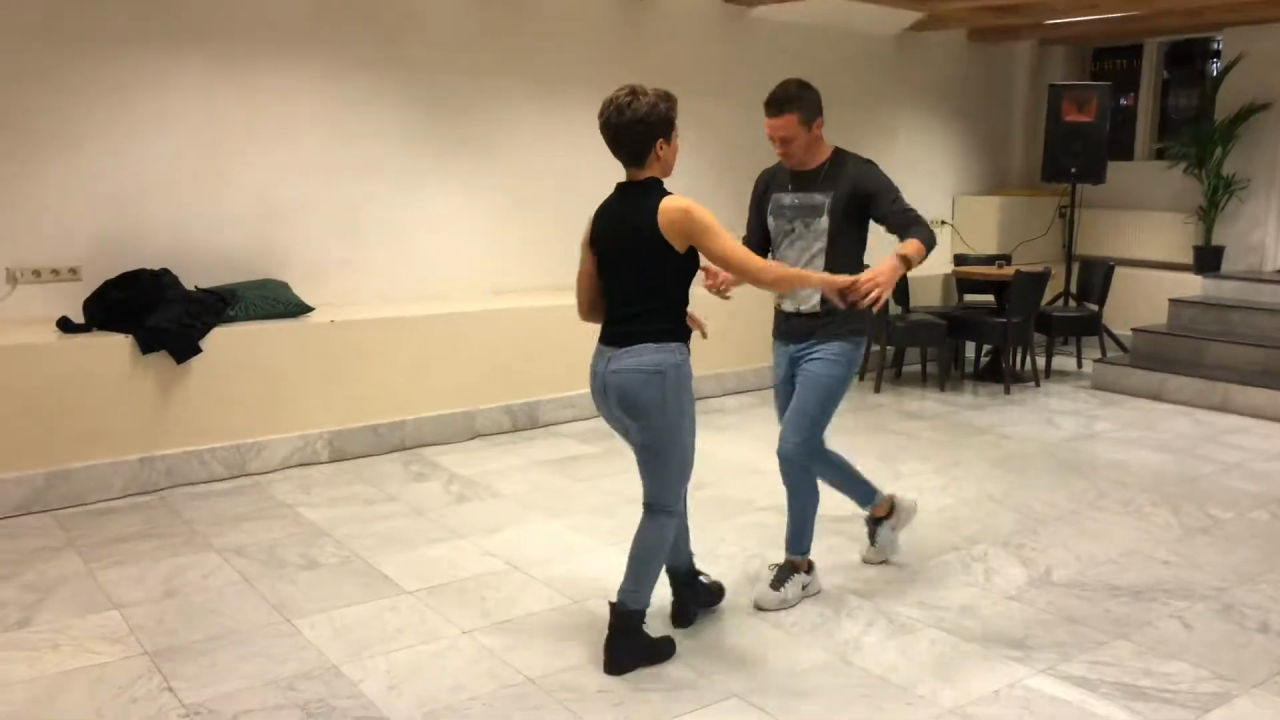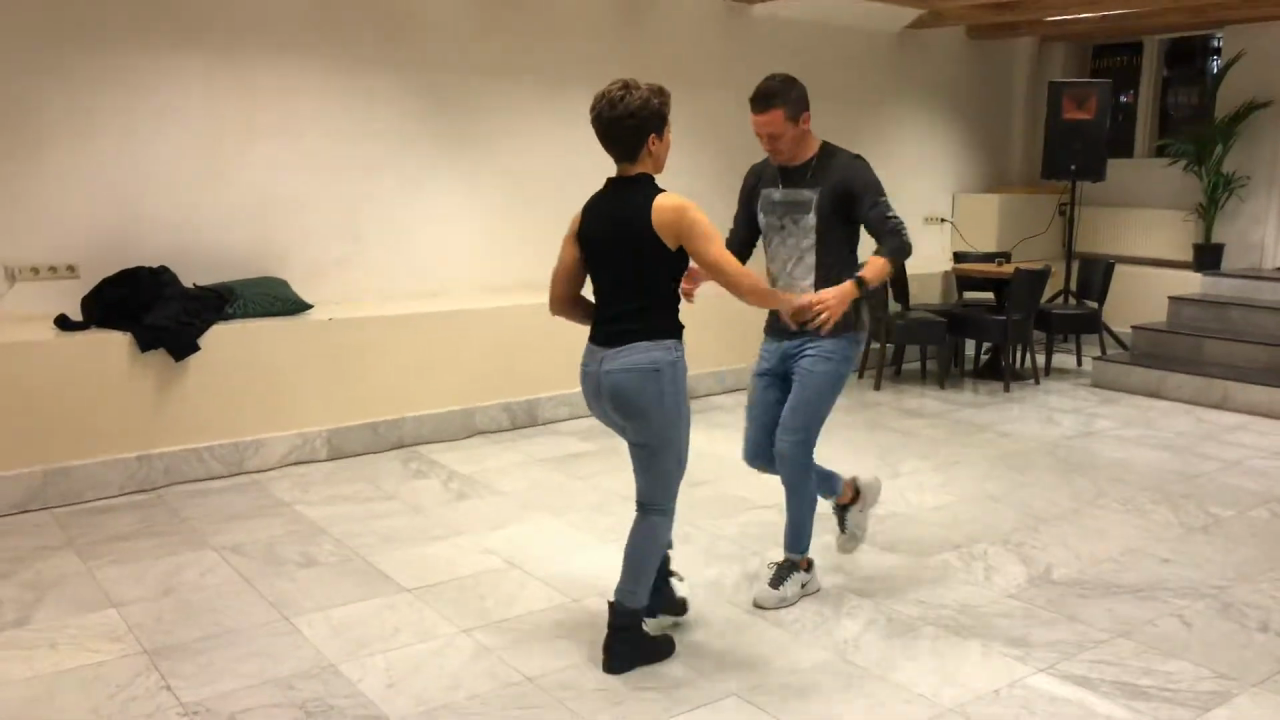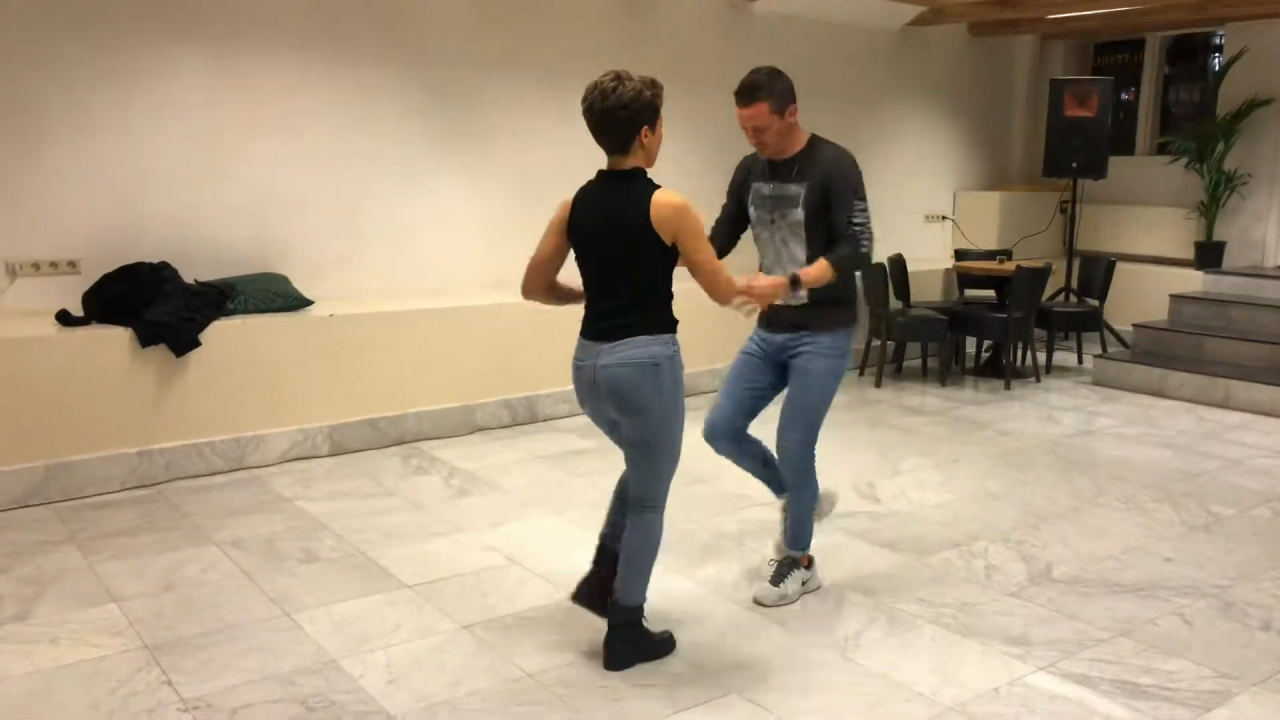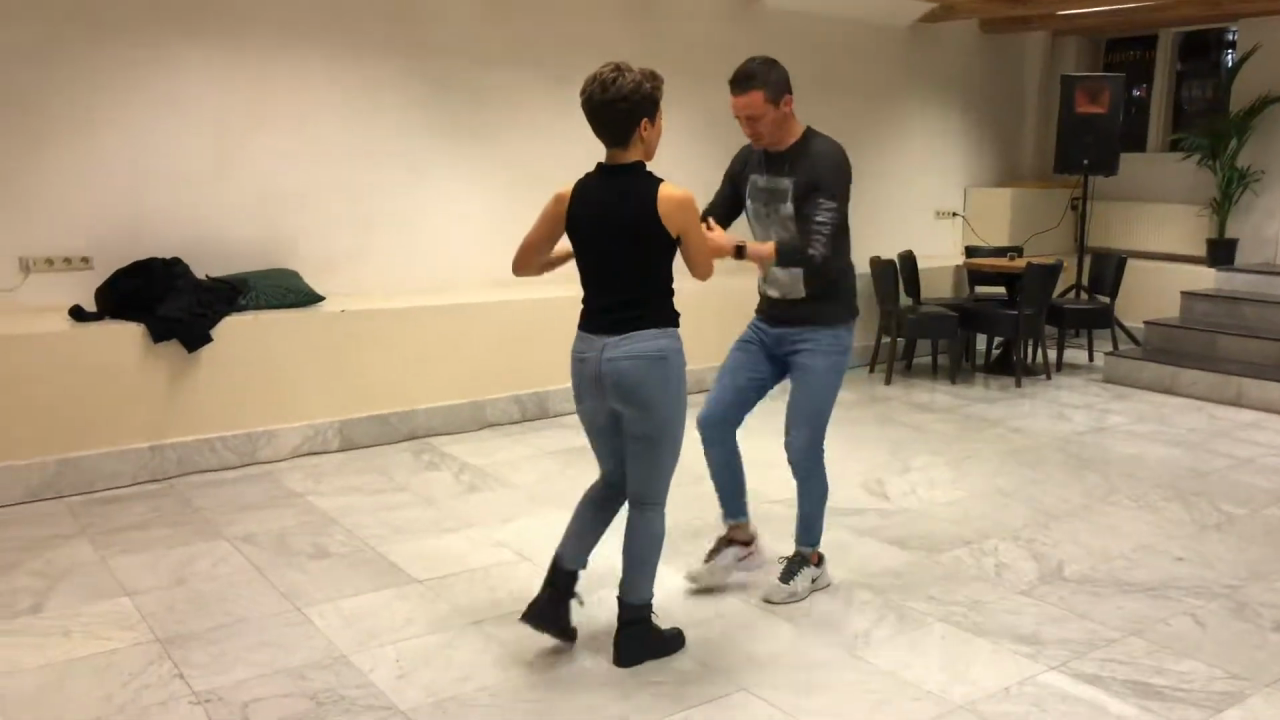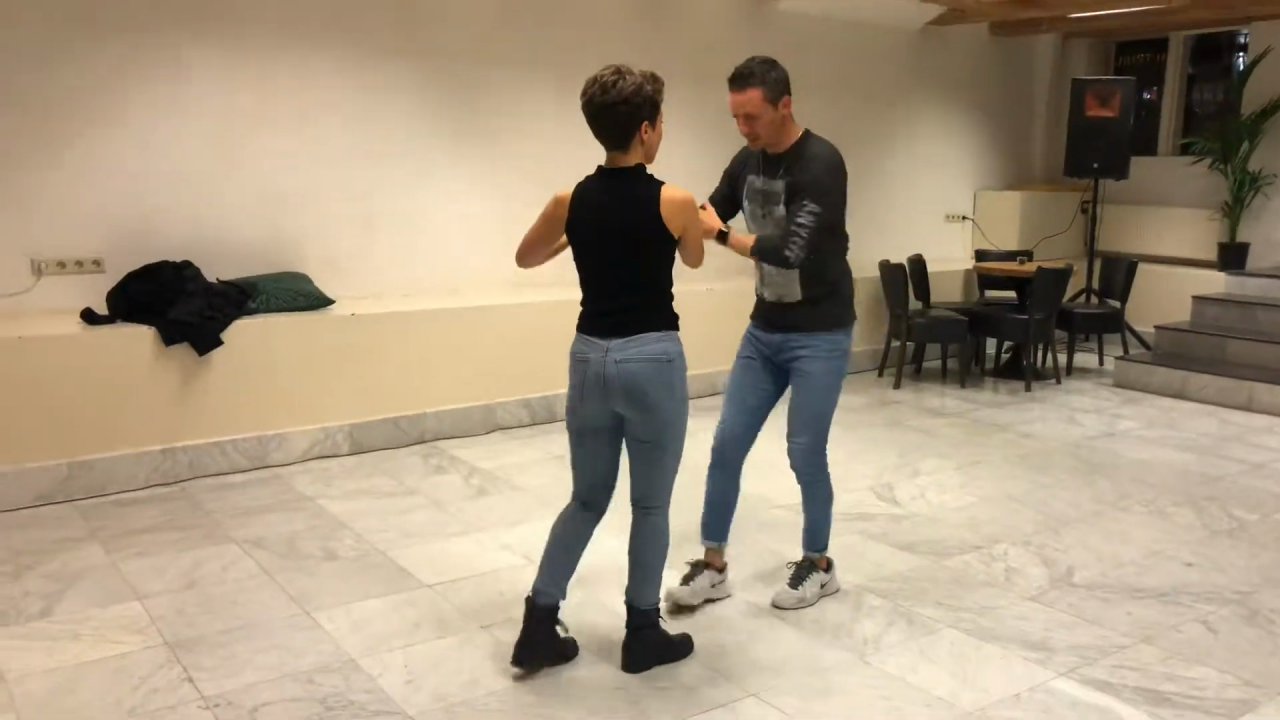
dt=0.1s
person 1, frame 1
left shoulder: (601, 217)
right shoulder: (676, 212)
right elbow: (760, 273)
right wrist: (826, 280)
left hip: (606, 368)
right hip: (655, 370)
left knee: (662, 486)
right knee: (663, 504)
left ankle: (688, 588)
right ankle: (625, 632)
person 1, frame 2
left shoulder: (589, 213)
right shoulder: (668, 209)
left elbow: (561, 302)
right elbow: (742, 285)
right wrist: (789, 303)
left hip: (597, 366)
right hip: (651, 367)
left knee: (658, 470)
right knee: (658, 501)
left ankle: (653, 580)
right ankle: (624, 635)
person 1, frame 3
left shoulder: (576, 204)
right shoulder: (669, 206)
left elbow: (534, 285)
right elbow: (721, 290)
right wrist: (748, 290)
left hip: (591, 361)
right hip: (647, 364)
left knee: (642, 467)
right knee: (649, 500)
left ankle: (602, 577)
right ankle: (627, 631)
person 1, frame 4
left shoulder: (572, 198)
right shoulder: (672, 199)
left elbow: (523, 264)
right elbow: (702, 270)
right wrist: (703, 239)
left hip: (591, 354)
right hip: (651, 357)
left knee: (614, 480)
right knee: (648, 498)
left ankle: (555, 595)
right ankle: (636, 628)
person 1, frame 5
left shoulder: (570, 201)
right shoulder: (674, 201)
left elbow: (527, 256)
right elbow: (695, 258)
left hip: (589, 357)
right hip: (652, 360)
left knee: (589, 498)
right knee: (651, 504)
left ankle: (538, 628)
right ankle: (643, 634)
person 2, frame 1
left shoulder: (856, 176)
right shoulder: (769, 183)
left elbow: (920, 232)
right elbow: (754, 253)
left wrist: (895, 264)
right wrist: (726, 275)
left hip: (835, 340)
right hip: (787, 339)
left knee: (792, 450)
right knee: (806, 447)
left ankle: (798, 566)
right ankle: (884, 508)
person 2, frame 2
left shoulder: (848, 172)
right shoulder: (758, 178)
left elbow: (896, 241)
right elbow: (738, 248)
left wrist: (852, 288)
right wrist: (701, 274)
left hip: (828, 339)
right hip: (777, 338)
left knee: (790, 448)
right knee: (760, 452)
left ankle: (798, 564)
right ankle: (850, 492)
person 2, frame 3
left shoulder: (833, 165)
right shoulder: (749, 171)
left elbow: (856, 251)
right elbow: (721, 238)
left wrist: (787, 282)
left hip: (825, 332)
right hip: (769, 331)
left knee: (793, 444)
right knee: (720, 429)
left ankle: (798, 561)
right ankle: (799, 495)
person 2, frame 4
left shoulder: (826, 159)
right shoulder: (748, 160)
left elbow: (813, 250)
right elbow: (711, 222)
left wrist: (734, 248)
left hip: (824, 329)
right hip: (769, 324)
left knee: (801, 444)
right knee: (712, 420)
left ankle: (809, 558)
right ankle: (738, 536)
person 2, frame 5
left shoulder: (820, 163)
right shoulder: (747, 161)
left elbow: (789, 251)
right elbow: (705, 218)
left wrist: (723, 234)
left hip: (820, 334)
right hip: (764, 330)
left knee: (804, 452)
right knee: (728, 447)
left ankle: (817, 565)
right ankle: (713, 565)
